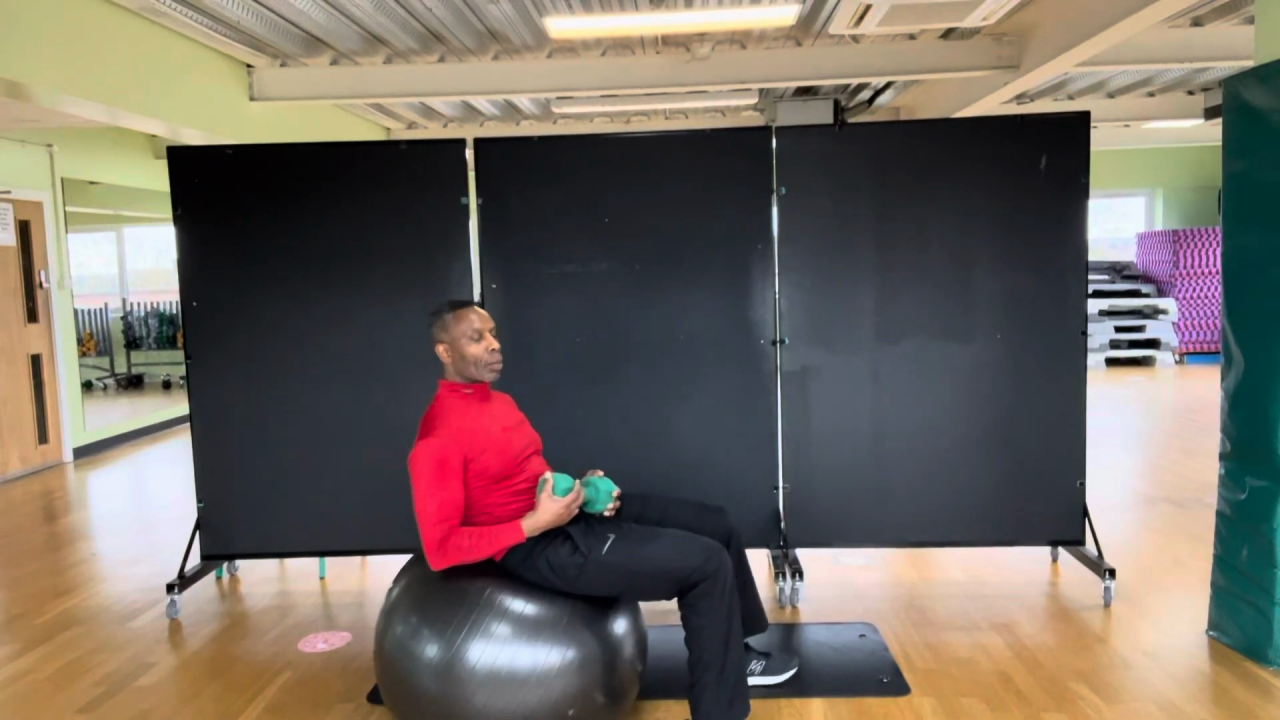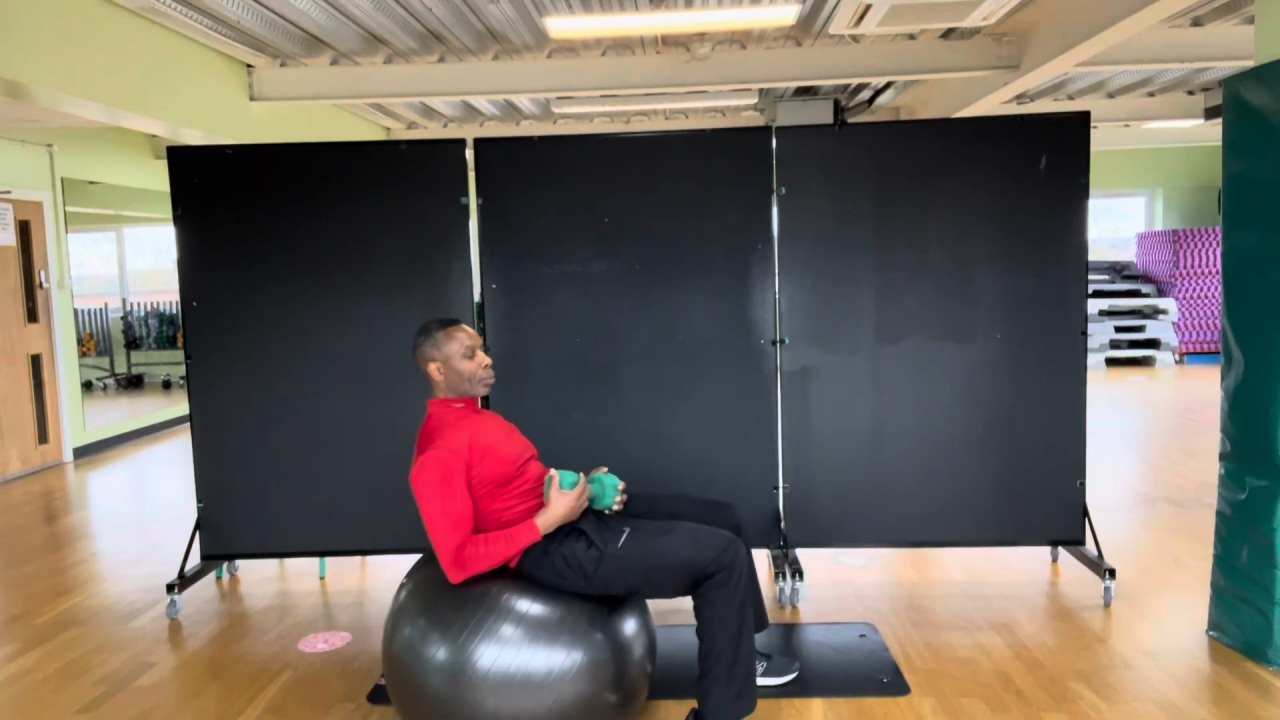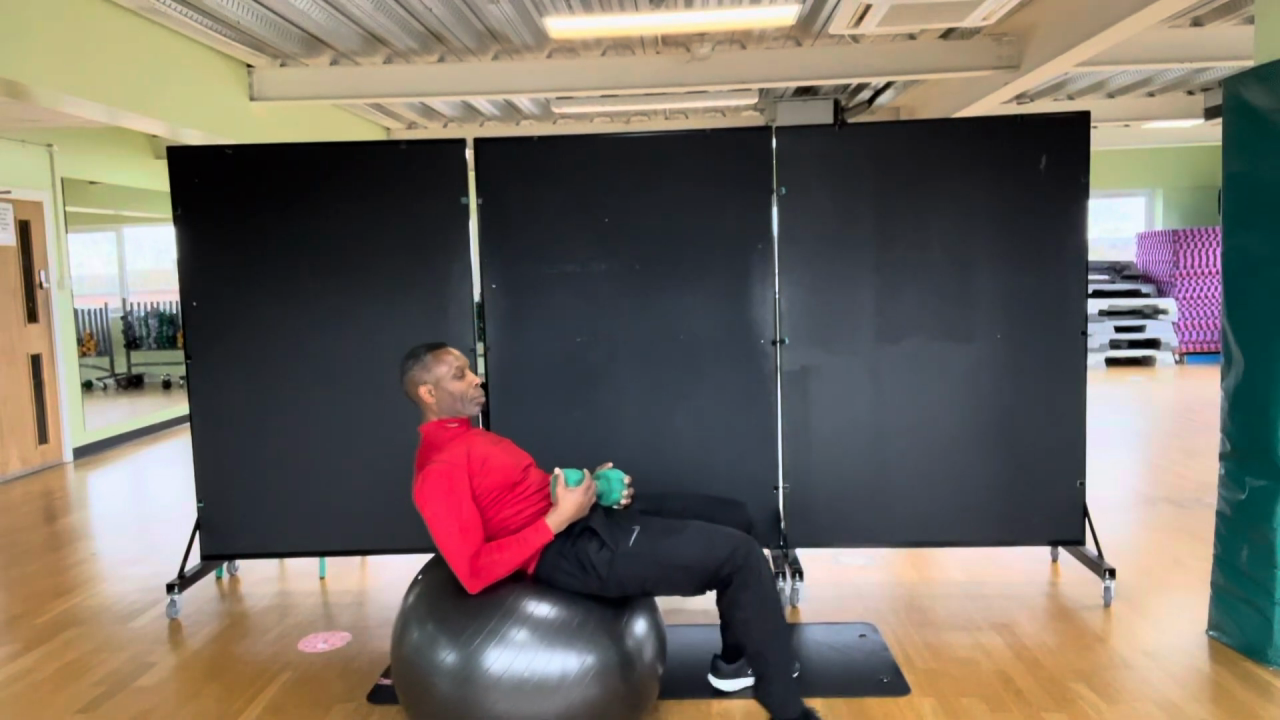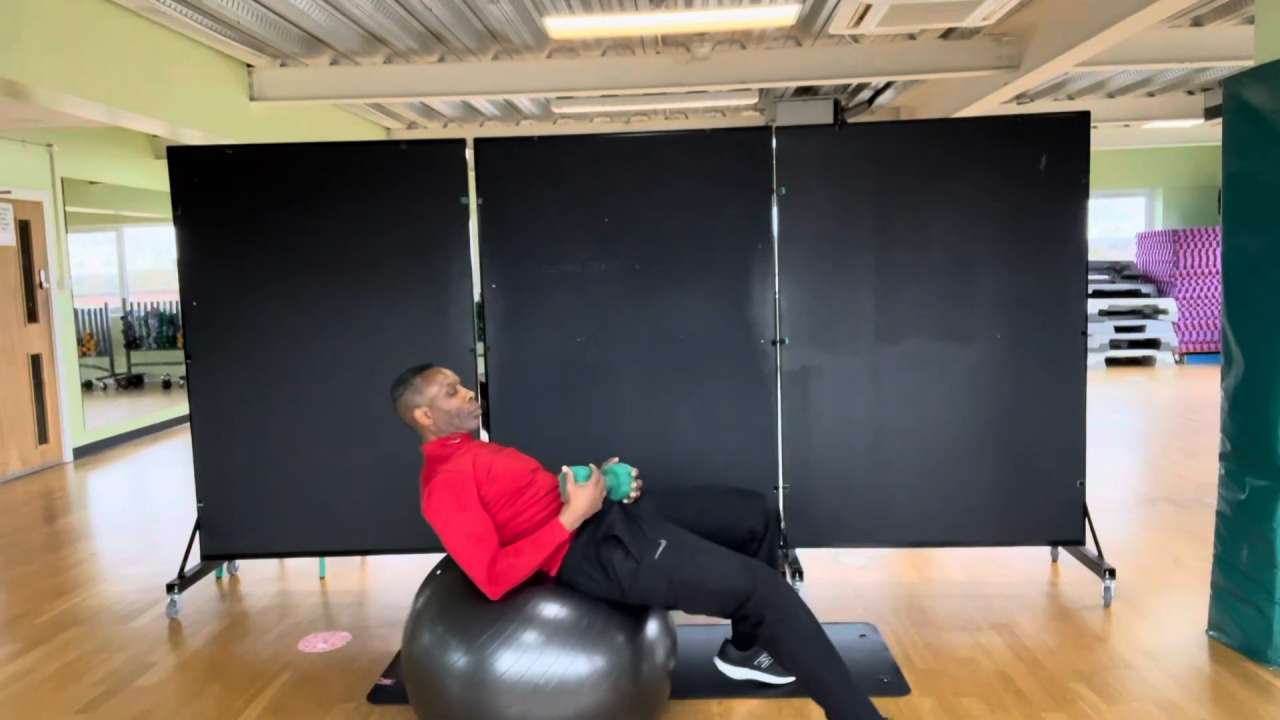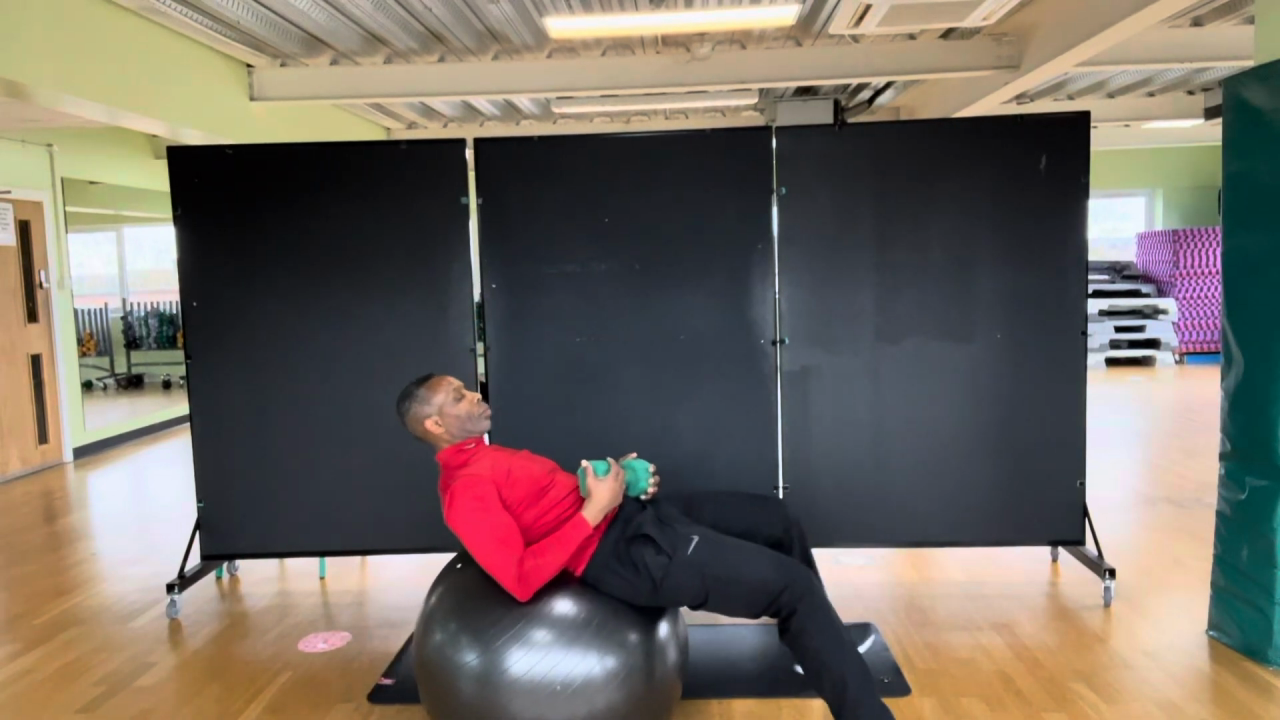
dt=0.2s
person 1, frame 1
left shoulder: (498, 402)
right shoulder: (440, 438)
right elbow: (440, 549)
left wrist: (583, 487)
right wrist: (538, 522)
left hip: (576, 512)
right hip: (543, 547)
left knee: (713, 524)
right knee: (707, 563)
left ankle: (735, 652)
person 1, frame 2
left shoulder: (480, 419)
right shoulder: (438, 455)
right elbow: (458, 561)
left wrist: (588, 486)
right wrist: (551, 518)
left hip: (583, 517)
right hip: (559, 548)
left knee: (721, 519)
right knee: (722, 552)
left ankle: (741, 653)
person 1, frame 3
left shoulder: (471, 437)
right shoulder: (438, 470)
right elbow: (474, 572)
left wrist: (594, 488)
right wrist: (561, 516)
left hip: (592, 514)
right hip: (576, 548)
left knee: (730, 516)
right knee: (738, 554)
left ankle: (737, 658)
person 1, frame 4
left shoulder: (471, 453)
right shoulder: (446, 484)
right elbow: (494, 579)
left wrist: (605, 486)
right wrist: (574, 514)
left hip: (613, 516)
right hip: (599, 551)
left knee: (757, 513)
right knee: (762, 587)
left ankle: (744, 649)
person 1, frame 5
left shoulder: (482, 459)
right shoulder: (465, 490)
right elbow: (522, 578)
left wrist: (620, 484)
right wrist: (596, 510)
left hip: (636, 517)
right hip: (629, 552)
left knee: (774, 518)
right knee: (793, 583)
left ankle: (818, 645)
